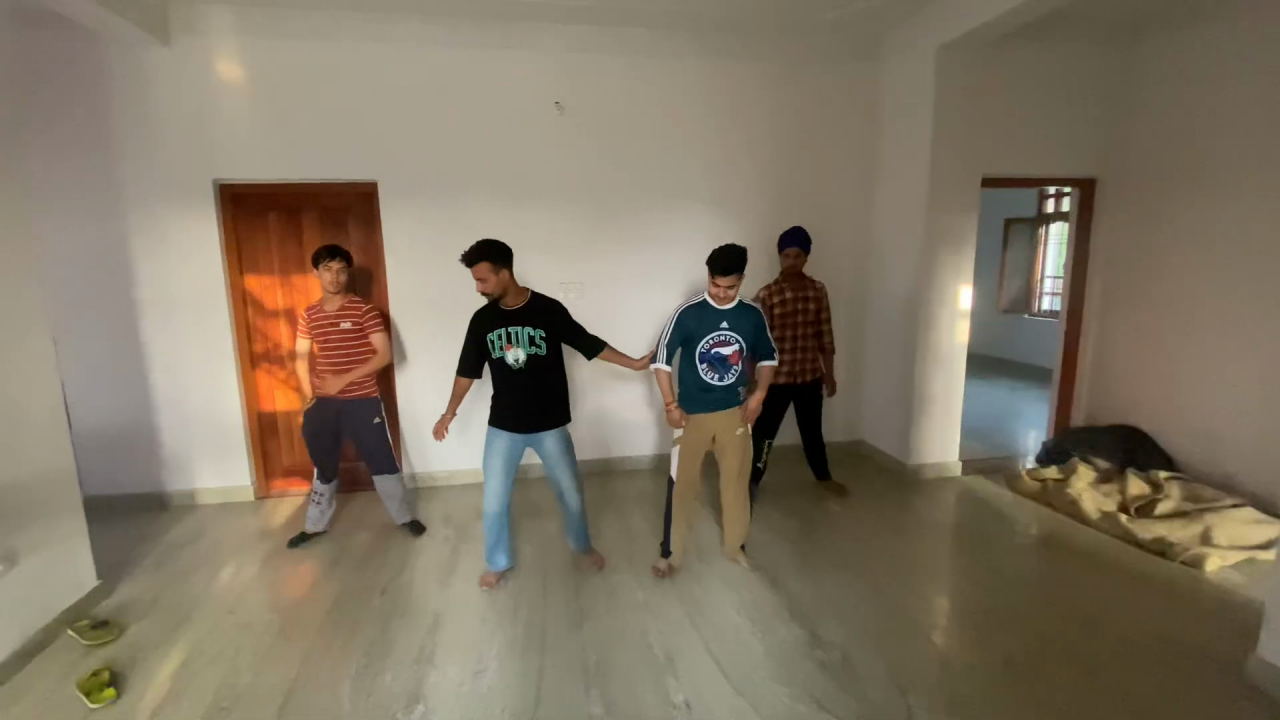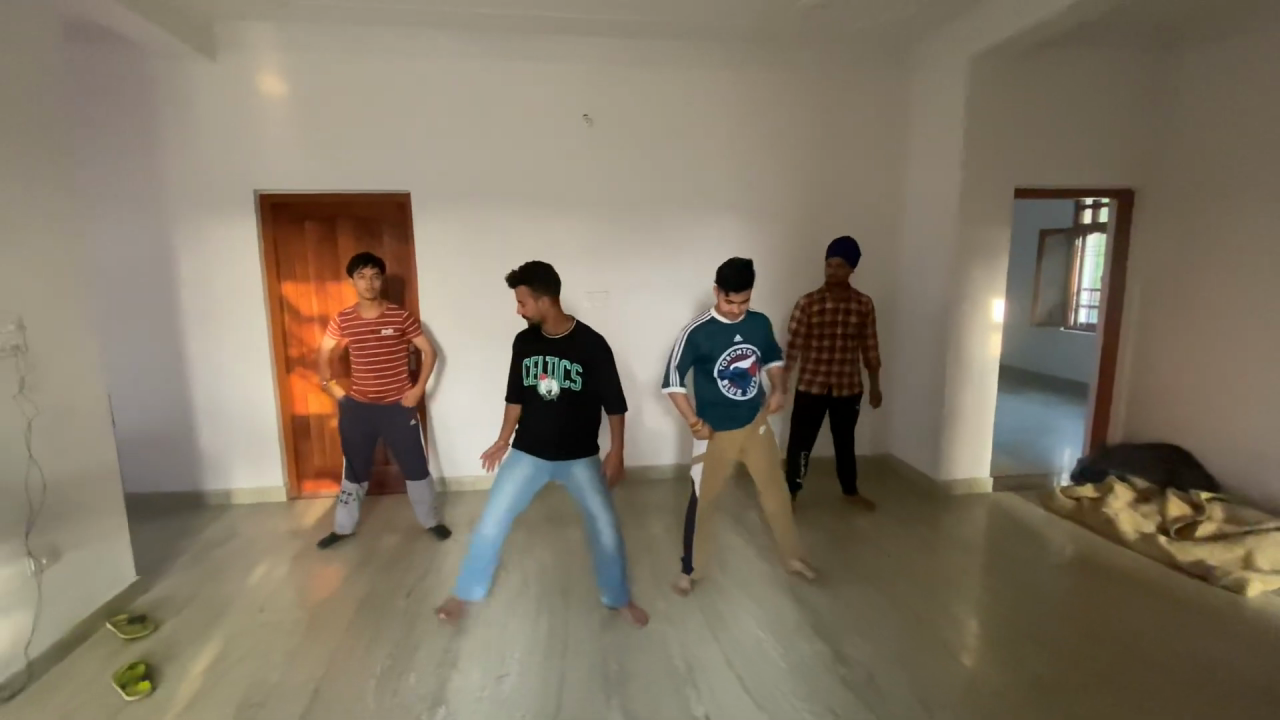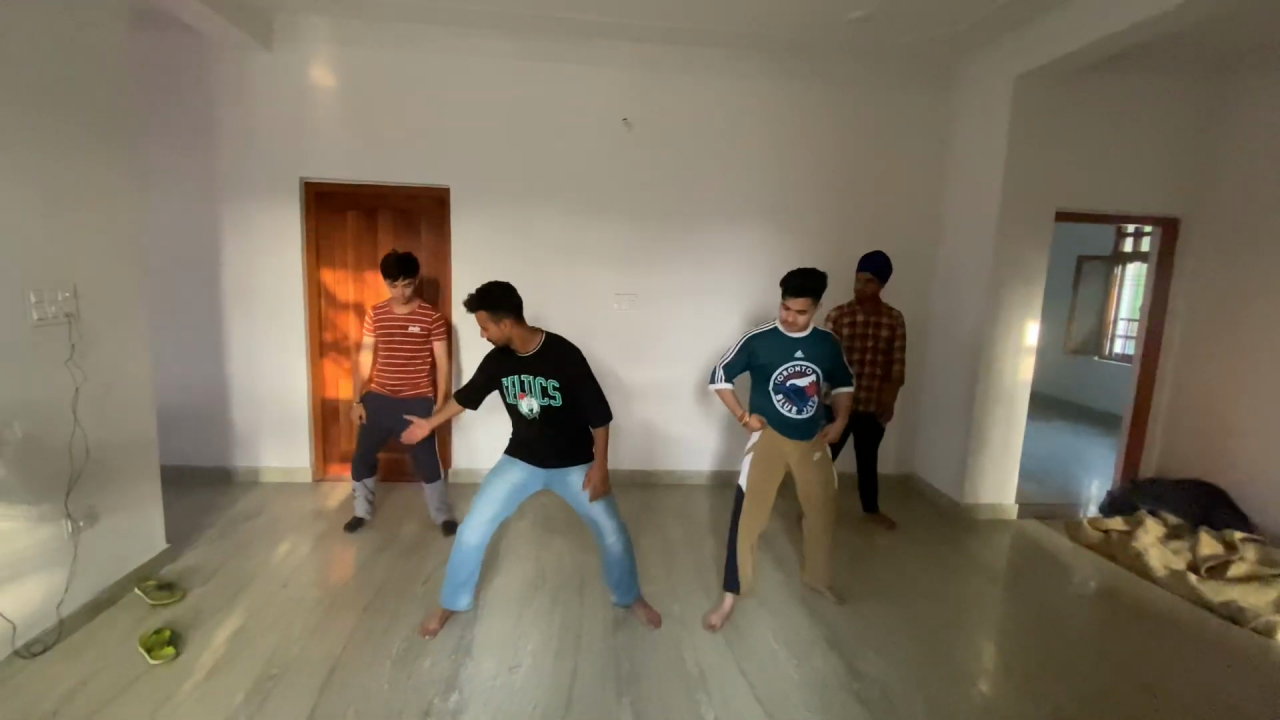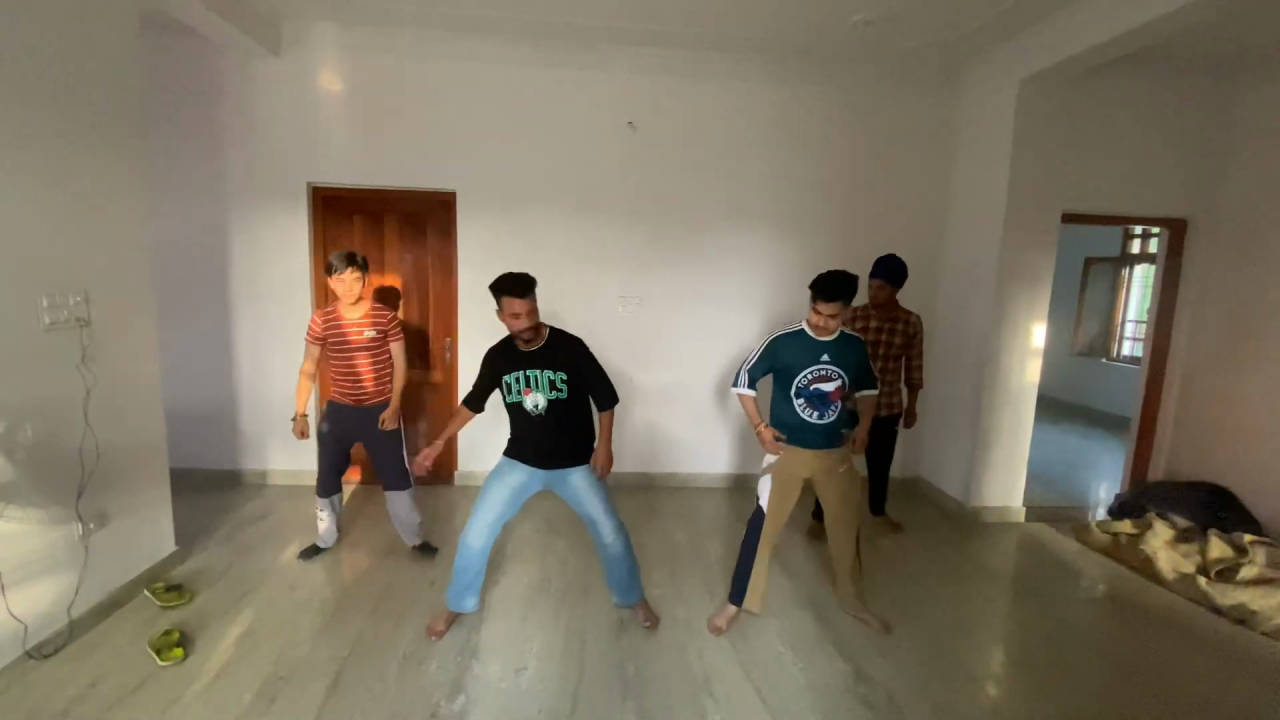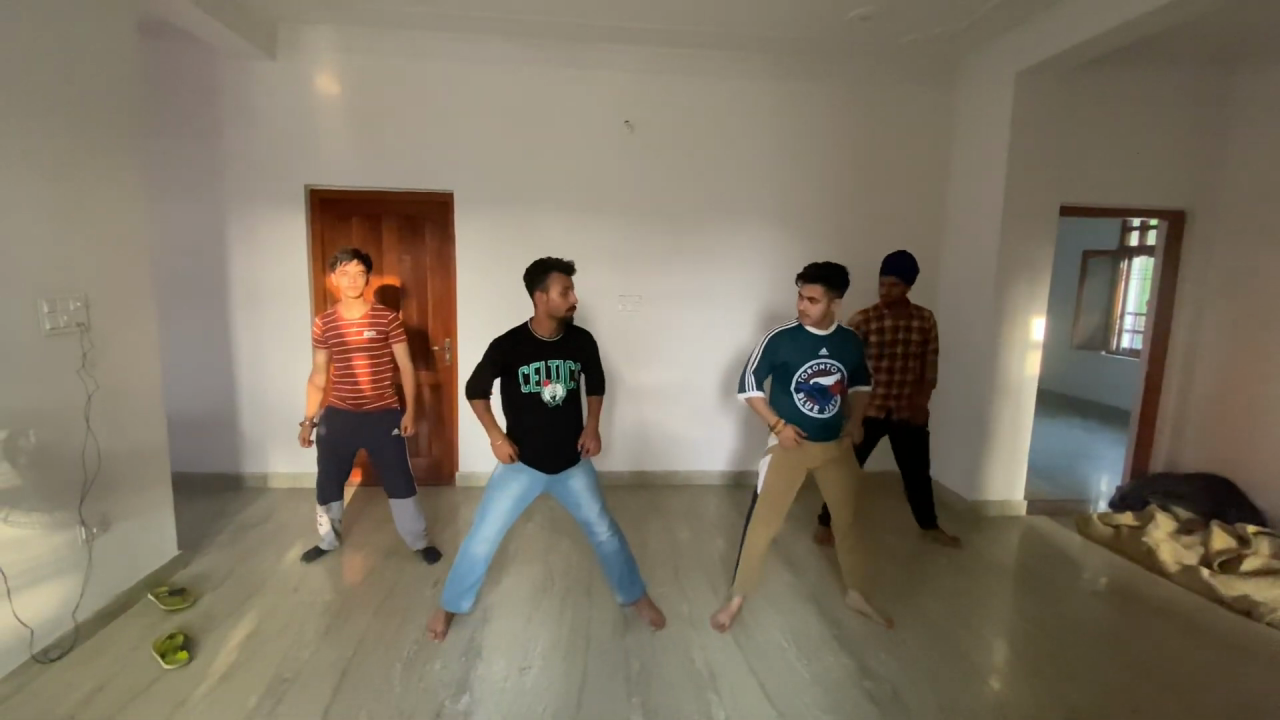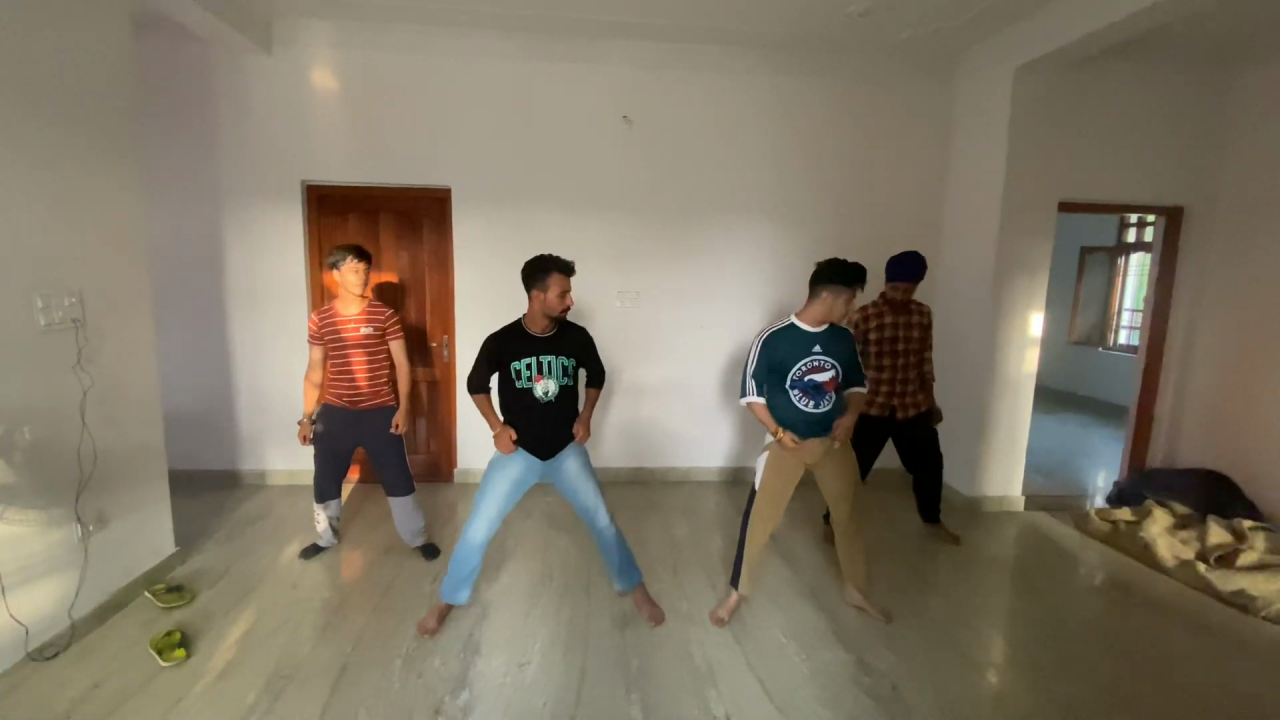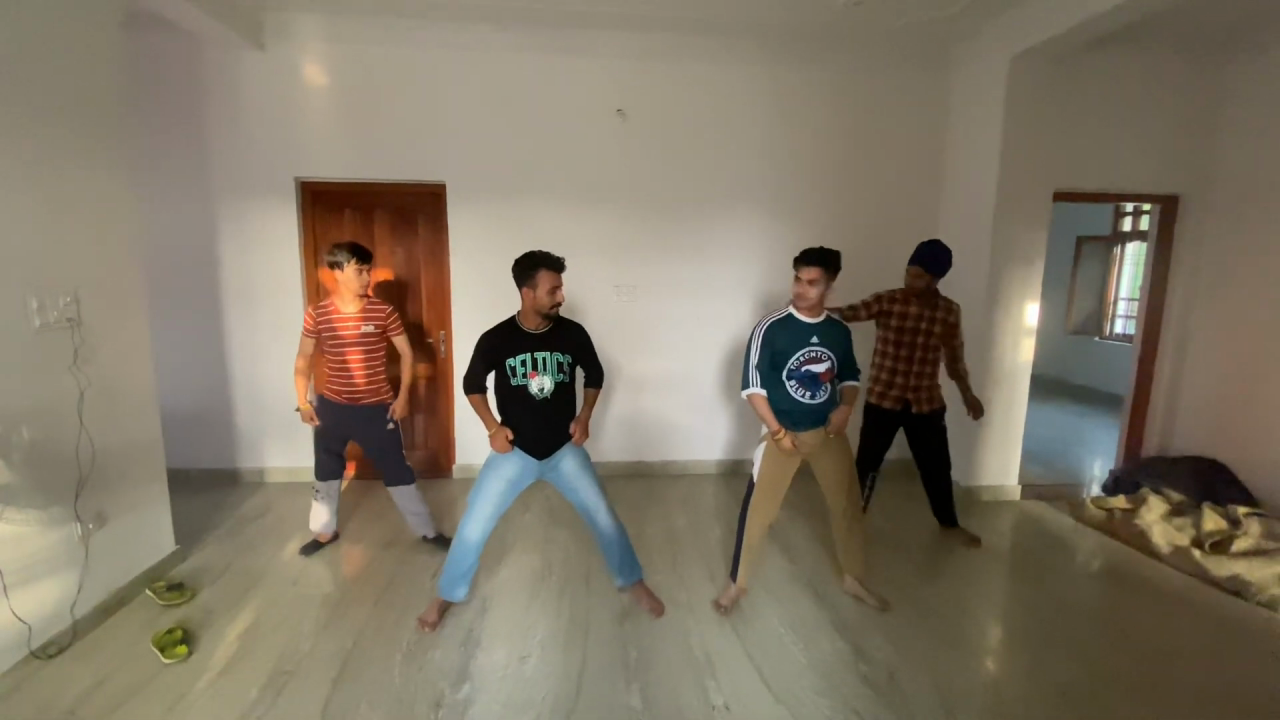
dt=0.7s
person 1, frame 1
left shoulder: (548, 310)
right shoulder: (482, 320)
left elbow: (588, 344)
right elbow: (468, 370)
left wrist: (635, 363)
right wrist: (450, 412)
left hip: (549, 424)
right hip: (504, 425)
left knee: (569, 490)
right knee: (494, 499)
left ankle: (581, 544)
right ankle: (497, 563)
person 1, frame 2
left shoulder: (592, 345)
right shoulder: (524, 342)
left elbow: (615, 404)
left wrist: (616, 453)
right wrist: (504, 437)
left hip: (580, 456)
right hip: (528, 452)
left knee: (605, 528)
right knee: (491, 523)
left ankle: (619, 598)
right ankle: (465, 595)
person 1, frame 3
left shoulder: (564, 355)
right shoulder: (497, 360)
left elbow: (598, 414)
right elbow: (468, 395)
left wrist: (600, 466)
right wrist: (430, 424)
left hip: (572, 463)
right hip: (521, 460)
left knee: (611, 531)
right knee: (473, 529)
left ankle: (630, 598)
right ankle: (451, 604)
person 1, frame 4
left shoulder: (570, 348)
right shoulder: (497, 357)
left elbow: (605, 395)
right elbow: (473, 402)
left wrist: (605, 445)
right wrist: (440, 442)
left hip: (575, 462)
right hip: (520, 461)
left knee: (609, 532)
right knee: (477, 531)
left ankle: (633, 599)
right ankle: (457, 605)
person 1, frame 5
left shoulder: (582, 341)
right shoulder: (507, 346)
left elbow: (595, 383)
right elbow: (475, 390)
left wrist: (592, 427)
right wrist: (497, 437)
left hip: (572, 462)
right hip: (521, 463)
left knee: (603, 532)
right knee: (482, 539)
left ankle: (636, 596)
right ankle: (450, 607)
person 1, frame 6
left shoulder: (577, 337)
right shoulder: (502, 342)
left elbow: (596, 375)
right elbow: (476, 384)
left wrist: (586, 416)
right wrist: (497, 426)
left hip: (566, 450)
right hip: (518, 451)
left knee: (602, 522)
right knee: (478, 530)
left ankle: (634, 588)
right ankle: (447, 601)
person 1, frame 7
left shoulder: (573, 334)
right shoulder: (496, 339)
left elbow: (594, 375)
right elbow: (473, 384)
left wrist: (584, 417)
right wrist: (493, 427)
left hip: (563, 449)
right hip: (514, 450)
left knee: (604, 520)
right knee: (473, 529)
left ankle: (633, 582)
right ankle: (445, 597)
person 2, frame 1
left shoulder: (752, 315)
right shoulder: (687, 312)
left elbow: (768, 357)
right elbow: (662, 358)
left wrist: (758, 394)
right wrist: (670, 404)
left hip: (735, 411)
right hip: (693, 413)
left knee: (736, 480)
right knee: (682, 482)
left ankle: (734, 545)
right ankle: (670, 553)
person 2, frame 2
left shoulder: (760, 324)
right shoulder: (697, 332)
left elbow: (774, 358)
right elbow: (672, 381)
left wrist: (778, 390)
right wrist: (694, 422)
left hip: (756, 422)
right hip: (716, 430)
left knee: (775, 489)
right knee: (702, 498)
left ankle: (793, 557)
right ankle: (689, 568)
person 2, frame 3
left shoulder: (827, 343)
right shoulder: (757, 340)
left elbow: (843, 384)
right elbow: (720, 377)
left wrist: (840, 420)
right wrist: (743, 416)
left hip: (813, 440)
right hip: (769, 437)
left knee: (821, 512)
right knee: (748, 513)
left ankle: (817, 578)
right ankle: (730, 597)
person 2, frame 4
left shoulder: (855, 347)
right shoulder: (782, 341)
left elbow: (867, 387)
right elbow: (743, 381)
left wrist: (863, 425)
right wrist: (761, 427)
left hip: (836, 452)
right hip: (787, 449)
left knee: (846, 526)
right knee: (764, 525)
left ankle: (853, 601)
right ankle: (734, 603)
person 2, frame 5
left shoulder: (851, 342)
right shoulder: (779, 338)
left elbow: (860, 384)
right elbow: (749, 383)
left wrist: (855, 420)
right wrist: (778, 425)
left hip: (836, 445)
right hip: (790, 443)
left knee: (850, 519)
right knee: (762, 520)
left ankle: (855, 593)
right ankle: (737, 597)
person 2, frame 6
left shoulder: (844, 339)
right shoulder: (773, 337)
left elbow: (856, 383)
right elbow: (750, 391)
left wrist: (849, 415)
right wrist: (777, 432)
left hip: (833, 441)
right hip: (787, 443)
left knee: (848, 514)
right knee: (759, 517)
left ankle: (855, 589)
right ankle: (736, 593)
person 2, frame 7
left shoulder: (840, 332)
right shoulder: (770, 328)
left elbow: (850, 377)
right elbow: (753, 386)
left wrist: (845, 407)
right wrist: (778, 432)
left hip: (829, 432)
right hip: (783, 433)
left knee: (847, 505)
right knee: (757, 508)
left ankle: (852, 579)
right ankle: (736, 583)
person 3, frame 1
left shoulder: (364, 310)
right shoulder: (309, 315)
left elbow: (384, 355)
right elbow: (301, 358)
left wrist: (345, 378)
right wrist: (309, 397)
left hip: (362, 402)
right hip: (325, 404)
left knee: (383, 463)
right knee: (323, 466)
left ankle: (404, 516)
right ankle: (315, 525)
person 3, frame 2
left shoulder: (402, 317)
right shoulder: (341, 320)
left elbow: (429, 352)
right elbow: (323, 353)
left wrist: (418, 389)
right wrist: (329, 382)
left hip: (398, 406)
right hip: (358, 407)
left knee: (416, 467)
right knee: (354, 469)
left ankle: (431, 521)
right ankle: (343, 527)
person 3, frame 3
left shoulder: (431, 317)
right shoulder: (375, 314)
left elbow: (442, 362)
right elbow: (364, 357)
left wrist: (440, 403)
right wrist: (357, 399)
left hip: (417, 403)
right hip: (378, 400)
left knee: (427, 465)
right knee: (361, 461)
left ankle: (443, 516)
right ankle: (363, 512)
person 3, frame 4
left shoulder: (385, 317)
right shoulder: (321, 320)
left elbow: (400, 363)
right elbow: (308, 368)
left wrist: (394, 406)
right wrist: (300, 413)
left hip: (379, 410)
right hip: (339, 411)
left knee: (396, 477)
right knee: (327, 478)
left ankle: (414, 538)
right ankle: (326, 538)
person 3, frame 5
left shoulder: (387, 318)
right shoulder: (324, 323)
left elbow: (405, 366)
right elbow: (318, 375)
left wrist: (410, 411)
right wrist: (308, 420)
left hip: (383, 415)
right hip: (338, 416)
left knee: (399, 482)
right knee: (328, 483)
left ankle: (419, 541)
right ankle: (328, 541)
person 3, frame 6
left shoulder: (384, 315)
right shoulder: (320, 319)
left elbow: (401, 364)
right elbow: (315, 371)
left wrist: (403, 408)
right wrist: (307, 417)
left hip: (380, 413)
right hip: (335, 413)
left knee: (398, 480)
right knee: (325, 480)
left ankle: (417, 538)
right ankle: (326, 538)
person 3, frame 7
left shoulder: (383, 312)
right shoulder: (317, 314)
left elbow: (406, 353)
right elbow: (303, 359)
left wrist: (403, 396)
right wrist: (303, 402)
left hip: (377, 408)
right hip: (332, 407)
left knee: (397, 473)
right knee: (326, 472)
left ankle: (427, 530)
right ankle: (324, 531)
person 4, frame 1
left shoulder: (818, 290)
right shoulder: (766, 294)
left elbow: (825, 333)
left wrist: (829, 372)
left hip: (810, 374)
right hip: (776, 376)
left knee: (812, 429)
right knee: (764, 431)
left ankle: (823, 477)
right ankle: (752, 482)
person 4, frame 2
left shoulder: (864, 304)
right shoulder: (808, 302)
left elbow: (870, 348)
right elbow: (792, 345)
left wrist: (875, 386)
left hip: (849, 387)
right hip: (811, 386)
left knee: (845, 441)
right knee: (800, 442)
left ankle: (851, 491)
right ankle: (790, 493)
person 4, frame 3
left shoulder: (894, 319)
right shoulder: (838, 315)
left elbow: (897, 364)
left wrist: (889, 400)
left hip: (873, 403)
left knee: (868, 458)
left ankle: (871, 509)
person 4, frame 4
left shoulder: (911, 323)
right shoulder: (853, 317)
left elbow: (914, 367)
left wrist: (911, 405)
left hip: (888, 407)
left knee: (881, 463)
left ankle: (878, 511)
right ankle: (819, 517)
person 4, frame 5
left shoulder: (925, 319)
right shoulder: (862, 320)
left elbow: (930, 365)
left wrist: (921, 402)
left hip: (908, 410)
right hip: (869, 409)
left knee: (918, 471)
left ankle: (930, 526)
right ankle: (826, 522)
person 4, frame 6
left shoulder: (923, 315)
right shoulder: (862, 317)
left elbow: (924, 360)
left wrist: (931, 401)
left hip: (913, 407)
right hip: (872, 408)
left knee: (930, 465)
right knee: (854, 468)
left ankle: (932, 520)
right ankle: (834, 523)
person 4, frame 7
left shoulder: (950, 311)
right shoulder: (886, 301)
left elbow: (953, 356)
right elbow: (849, 312)
left wrist: (968, 395)
left hip: (925, 401)
right hip: (883, 399)
left knee: (936, 465)
right knee: (868, 462)
left ankle: (949, 522)
